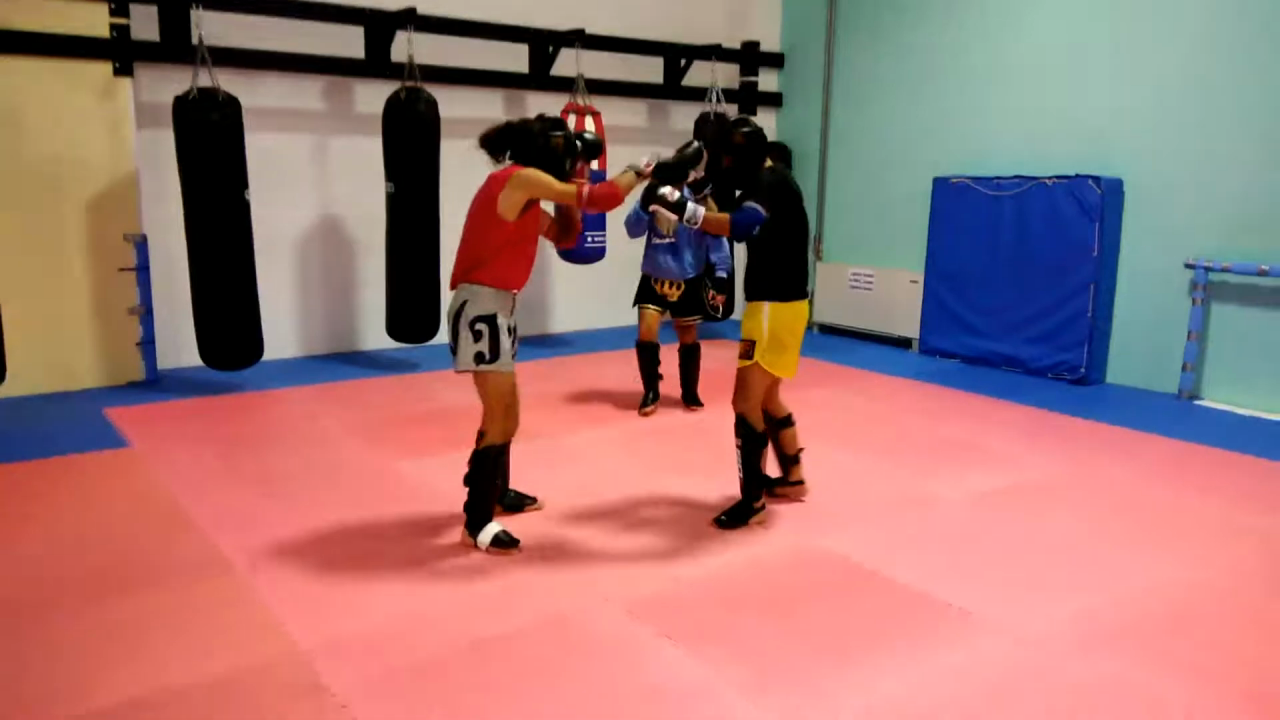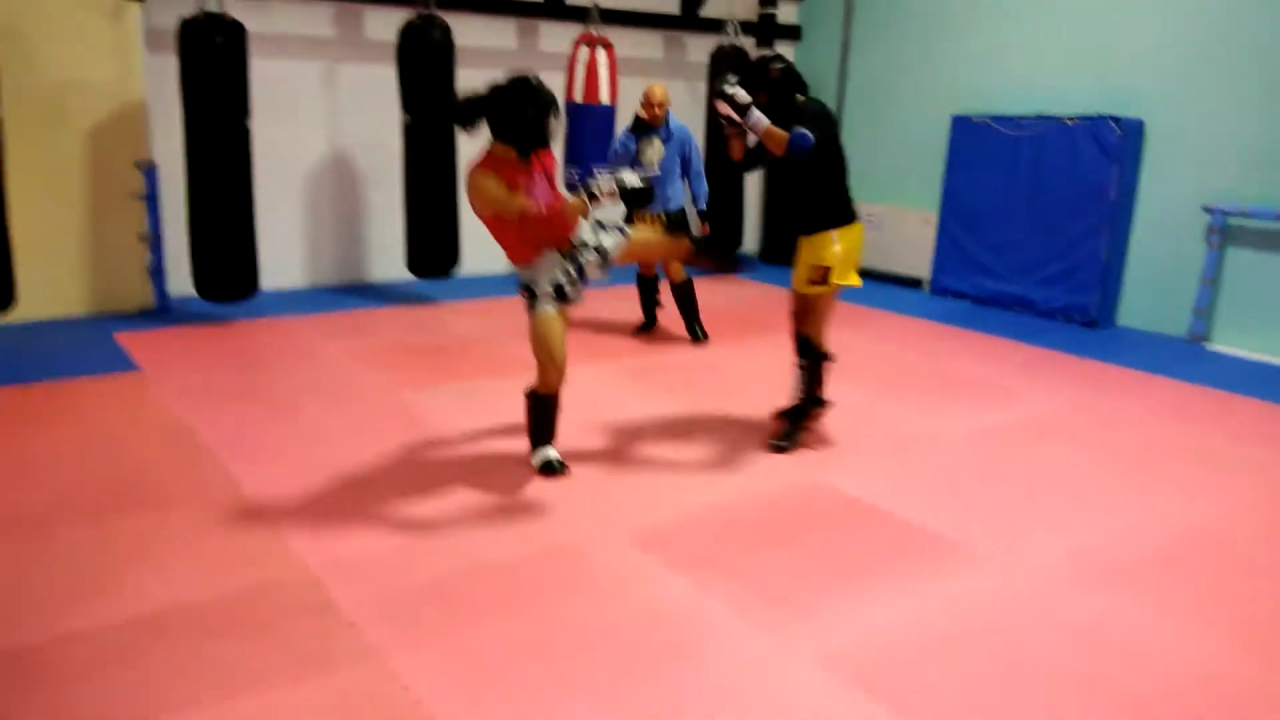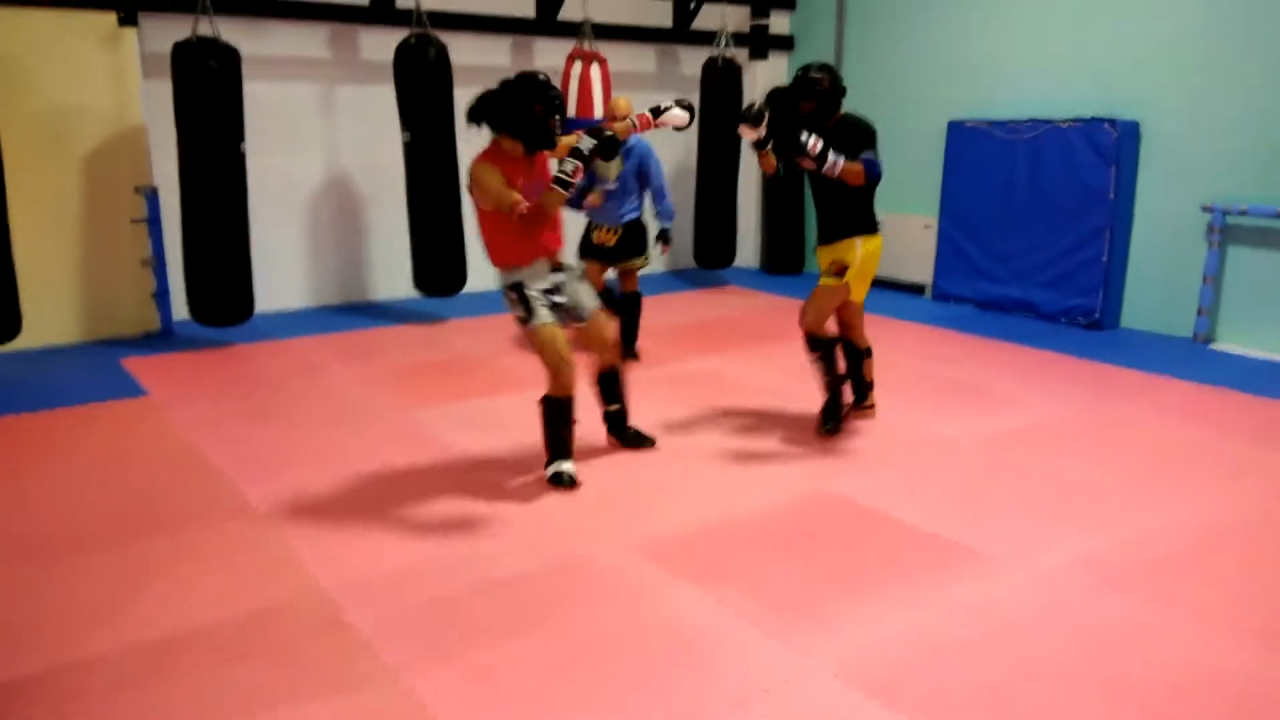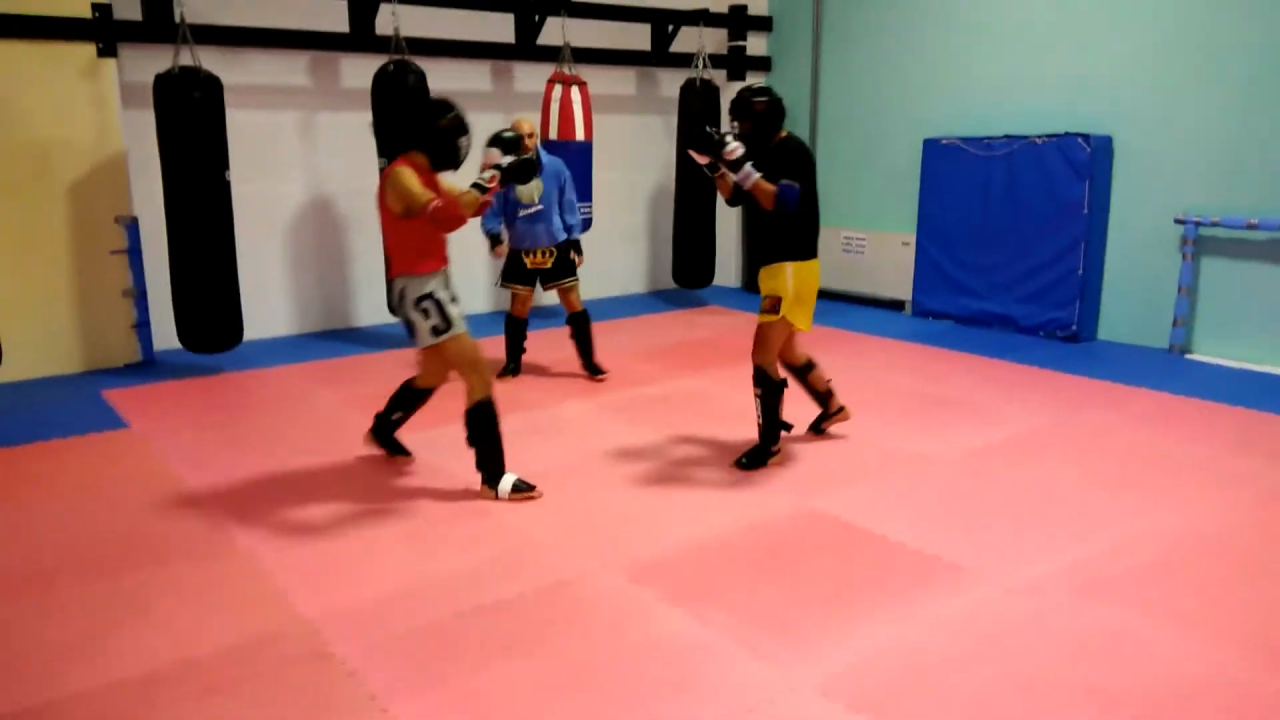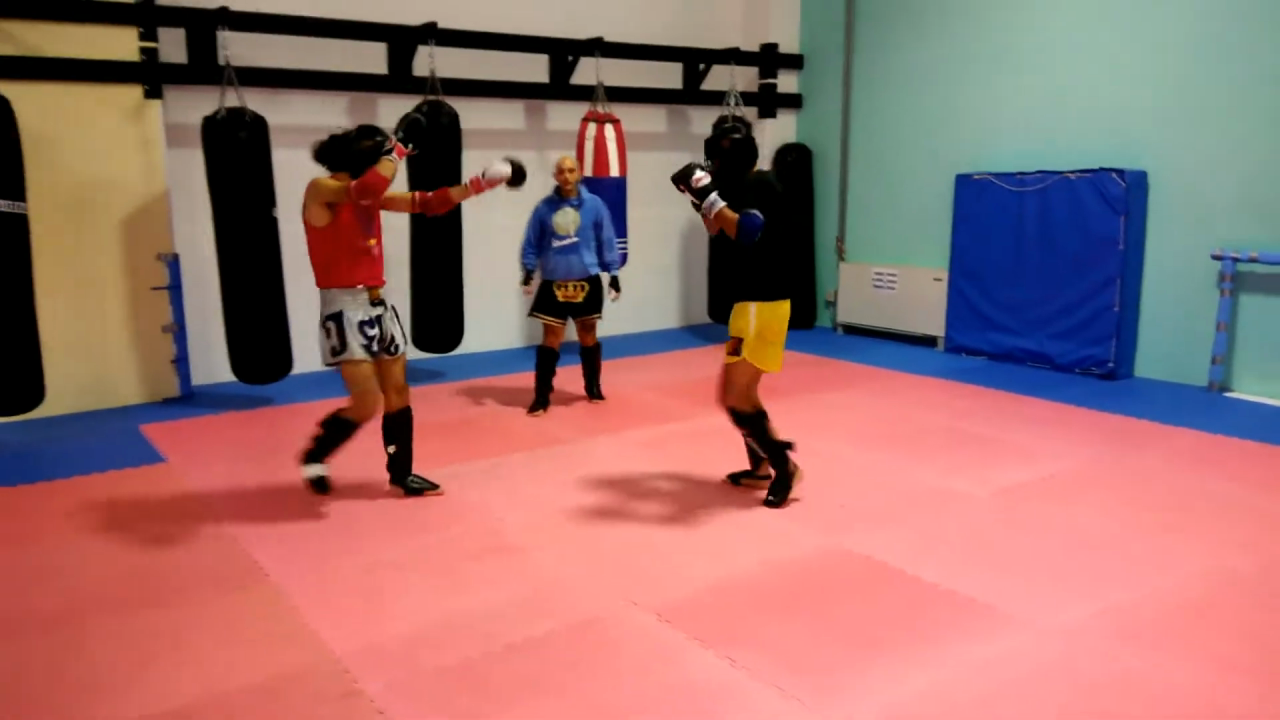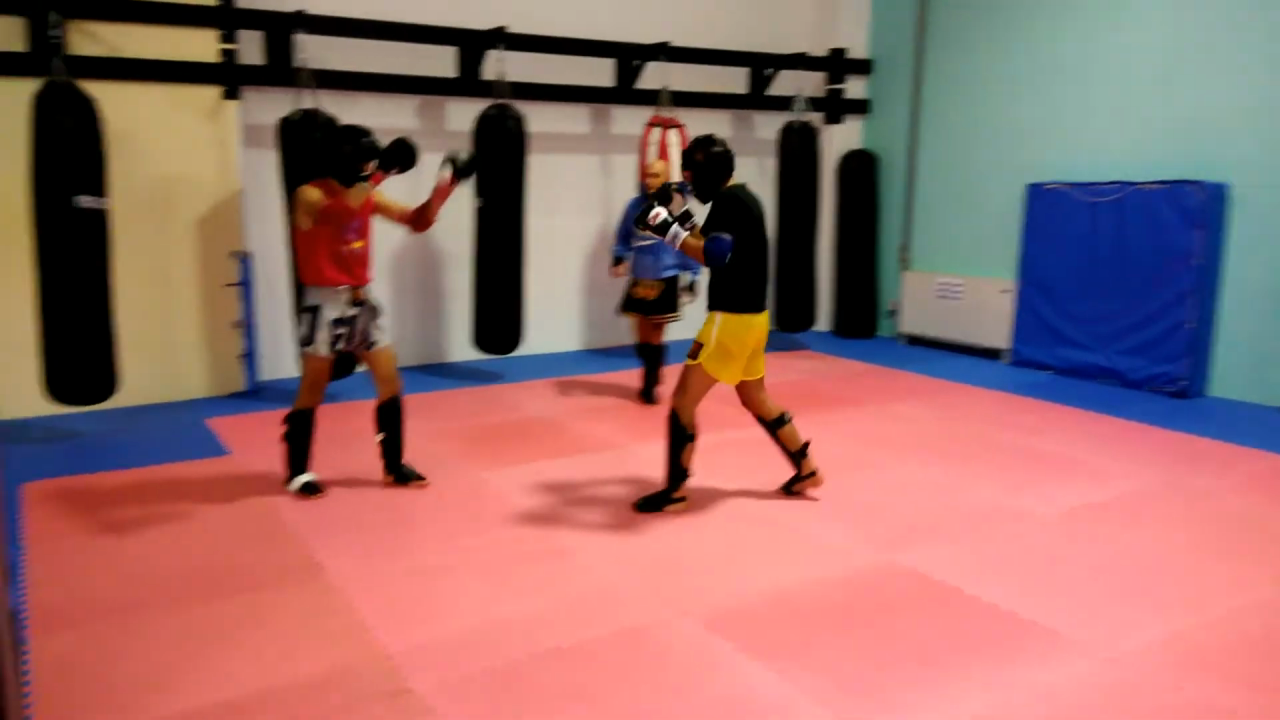
dt=0.5s
person 1, frame 1
left shoulder: (517, 186)
right shoulder: (524, 179)
left elbow: (564, 235)
right elbow: (600, 198)
left wrist: (572, 175)
right wrist: (642, 171)
left hip: (493, 306)
right hip: (483, 309)
left knee: (501, 410)
right knee: (503, 418)
left ankle: (496, 492)
right ankle: (477, 522)
person 1, frame 2
left shoulder: (533, 150)
right shoulder: (482, 181)
right elbow: (541, 223)
right wrist: (601, 191)
left hip: (581, 238)
right hip: (542, 272)
left knee: (669, 246)
right knee: (552, 369)
right ankle: (542, 446)
person 1, frame 3
left shoulder: (533, 149)
right shoulder: (488, 170)
left elbow: (590, 139)
right elbow: (532, 220)
right wrist: (572, 166)
left hip: (557, 269)
right hip: (525, 279)
left knee: (609, 346)
right knee: (561, 372)
left ankle: (618, 427)
right ankle: (558, 458)
person 1, frame 4
left shoulder: (426, 174)
right shoulder: (400, 176)
left elbow: (470, 206)
right elbow: (446, 218)
left wrist: (494, 169)
right wrist: (492, 177)
left hip: (434, 284)
right hip: (421, 289)
left knee: (433, 375)
right knee: (479, 376)
left ankle: (383, 429)
right ankle: (495, 477)
person 1, frame 5
left shoulder: (372, 195)
right shoulder: (320, 190)
left elbow: (430, 202)
right elbow: (367, 188)
left wrist: (483, 180)
right wrist: (398, 145)
left hip: (379, 304)
right hip: (345, 308)
left knee: (398, 393)
right knee: (366, 404)
left ankle: (402, 473)
right ankle: (314, 459)
person 1, frame 6
left shoulder: (367, 196)
right shoulder: (309, 195)
left elbow: (418, 220)
right elbow: (337, 213)
left wrist: (443, 187)
right wrist: (378, 173)
left hip: (362, 302)
right hip: (325, 303)
left knee: (390, 383)
right knee: (312, 392)
left ankle: (394, 464)
right ankle: (297, 471)
person 2, frame 1
left shoulder: (771, 182)
right shoulder: (764, 181)
left elbow: (741, 225)
right elbow: (736, 222)
left wrist: (684, 210)
right wrist: (685, 201)
left hip: (776, 307)
right hip: (774, 303)
left knee: (745, 401)
right knee: (767, 397)
left ankle: (752, 498)
right ankle: (792, 476)
person 2, frame 2
left shoulder: (813, 113)
right shoulder: (784, 119)
left elbow: (794, 150)
right elbow: (743, 160)
left wrist: (749, 112)
right wrist: (732, 120)
left hip: (835, 233)
right hip: (811, 233)
left knee: (812, 327)
right knee: (801, 318)
left ankle: (801, 416)
right ankle: (812, 398)
person 2, frame 3
left shoulder: (857, 130)
right shoulder: (811, 131)
left elbow: (870, 176)
right elbow: (773, 170)
left wrist: (825, 158)
right wrist: (761, 140)
left hip: (857, 242)
right hip: (830, 242)
left knee: (811, 319)
right knee: (849, 326)
left ankle: (834, 400)
right ankle: (863, 399)
person 2, frame 4
left shoulder: (792, 151)
right shoulder: (762, 152)
left elbow: (782, 204)
right elbow: (735, 197)
left wrist: (741, 167)
right wrist: (715, 165)
left hip: (793, 267)
right hip: (776, 266)
left knee: (763, 355)
right knee: (785, 350)
left ankle: (768, 442)
right ankle: (832, 407)
person 2, frame 5
left shoulder: (759, 185)
right shoulder: (750, 187)
left elbow: (746, 232)
right elbow: (725, 234)
left wrist: (709, 196)
right wrist: (701, 201)
left hip: (761, 307)
right hip: (756, 303)
left knee: (735, 398)
right knee: (741, 391)
left ankle: (784, 467)
right ankle: (762, 469)
person 2, frame 6
left shoulder: (729, 202)
right shoulder: (741, 199)
left elbow: (715, 256)
left wrist: (669, 230)
right wrist: (681, 218)
left hip: (732, 320)
right hip: (752, 316)
left knee: (683, 401)
right knee: (756, 398)
left ankle: (674, 491)
right ankle: (806, 469)
person 3, frame 1
left shoulder: (697, 200)
left elbow: (715, 241)
right elbow: (632, 230)
left wrist: (720, 279)
right wrist: (647, 201)
left hip: (688, 281)
right hip: (654, 279)
left knee: (688, 339)
right knee: (646, 336)
left ankle: (690, 393)
right ankle: (651, 392)
person 3, frame 2
left shoulder: (681, 134)
right shoulder: (635, 131)
left elbow: (695, 172)
right elbow: (616, 159)
left wrist: (702, 211)
right wrist: (633, 128)
left hip: (671, 214)
right hip: (640, 213)
left knee: (675, 272)
right knee: (646, 269)
left ankle: (695, 325)
right ankle: (649, 317)
person 3, frame 3
left shoulder: (640, 149)
left elbow: (656, 185)
right elbow: (578, 181)
left wrist: (665, 225)
right wrist: (584, 197)
left hip: (628, 225)
right hip: (597, 225)
left knee: (628, 285)
right knee: (592, 282)
left ankle: (628, 344)
right ankle: (619, 313)
person 3, frame 4
left shoulder: (555, 167)
left elbow: (568, 204)
right elbow: (491, 212)
left wrist: (574, 239)
right wrist: (495, 237)
left hip: (556, 248)
right hip: (521, 252)
left knee: (574, 305)
right knee: (519, 310)
left ankle: (589, 360)
right ankle: (512, 362)
person 3, frame 5
left shoulder: (595, 205)
right shoulder: (544, 208)
left elbow: (607, 242)
right elbow: (531, 244)
left wrist: (613, 275)
right wrist: (528, 273)
left hip: (588, 282)
right hip: (553, 283)
left knee: (588, 337)
right knee: (551, 340)
left ankle: (593, 385)
right ankle: (542, 396)
person 3, frame 6
right shoulder: (635, 206)
right elbow: (623, 240)
left wrist: (691, 278)
right wrist: (618, 260)
left hip: (665, 281)
right hip: (639, 281)
left knee: (654, 337)
right knee: (642, 335)
left ankle: (649, 386)
right ankle: (652, 378)
